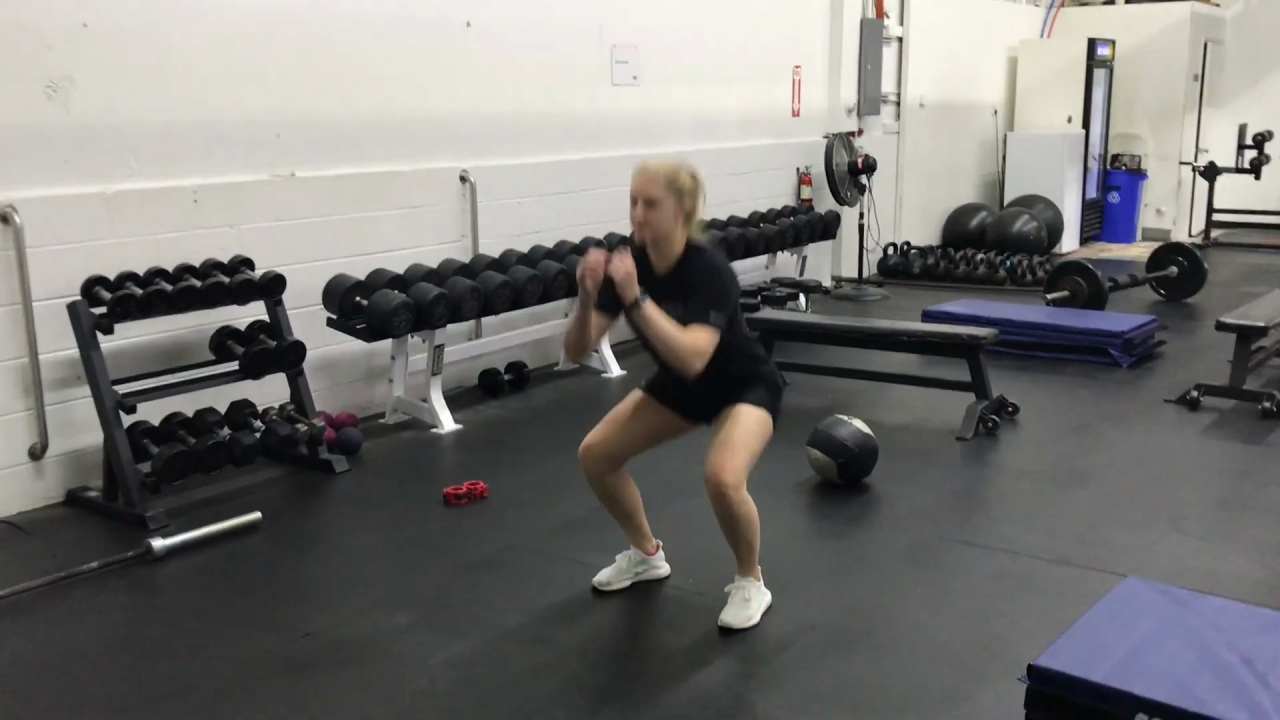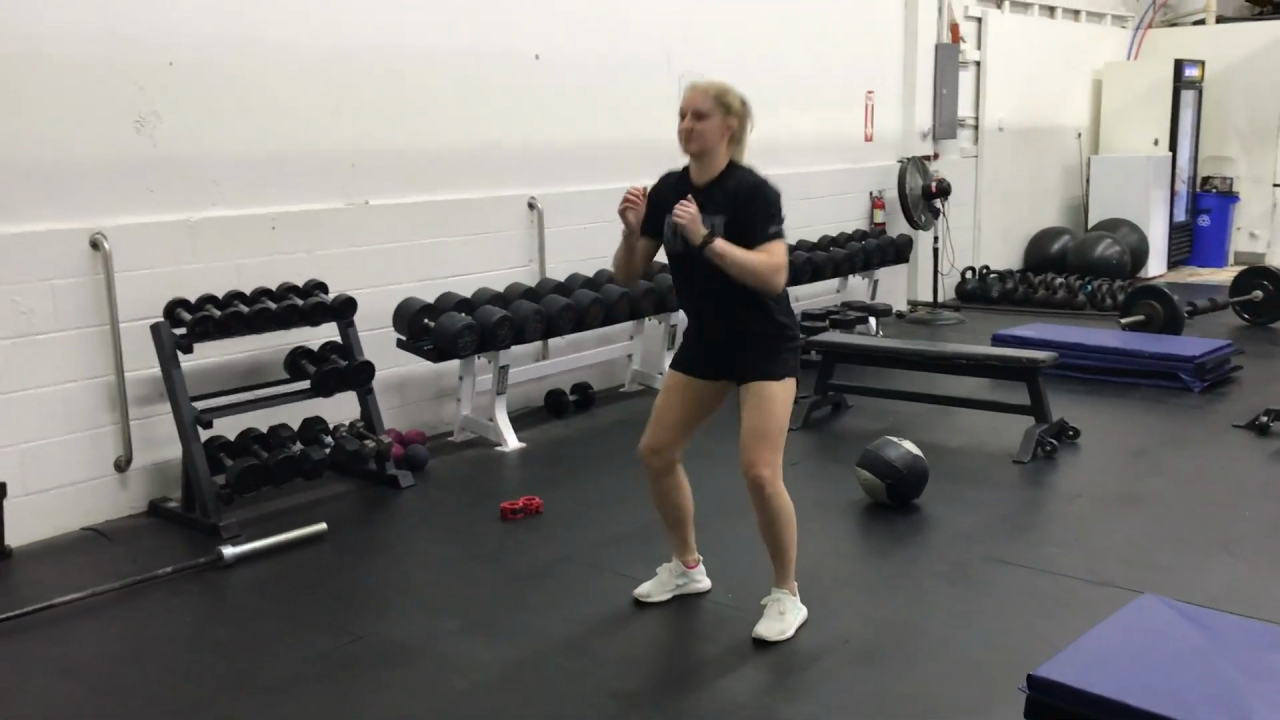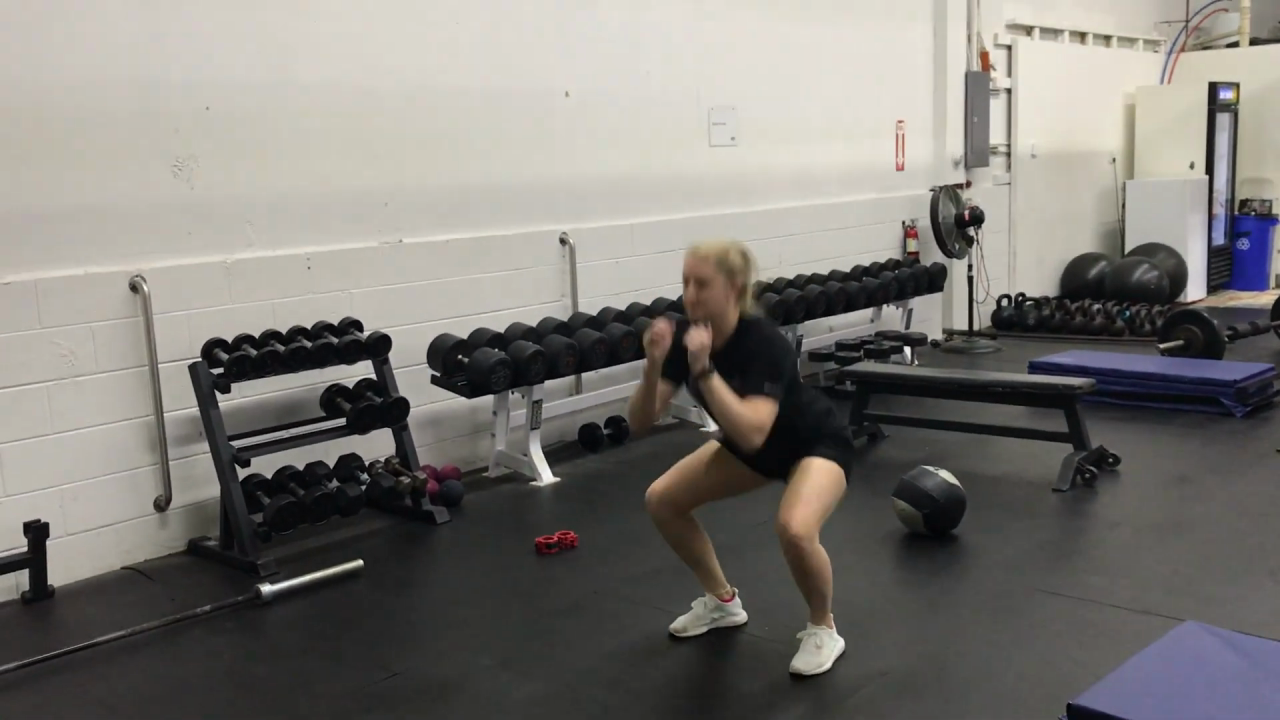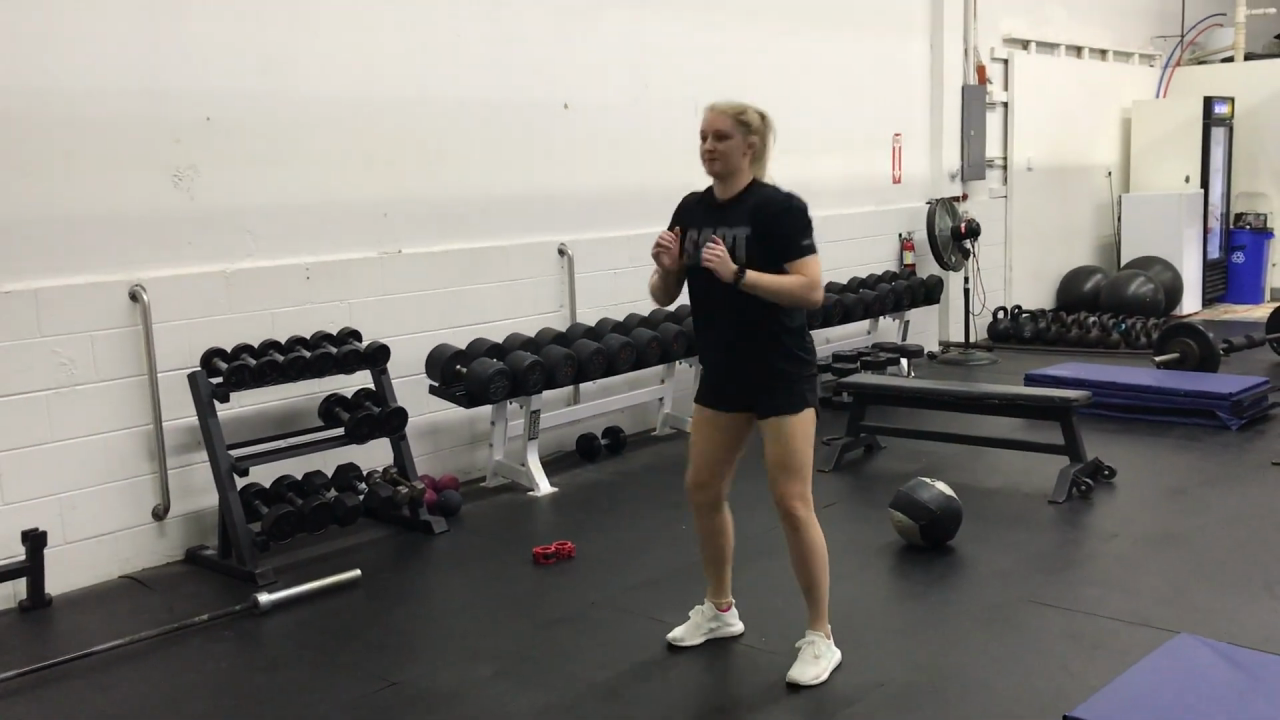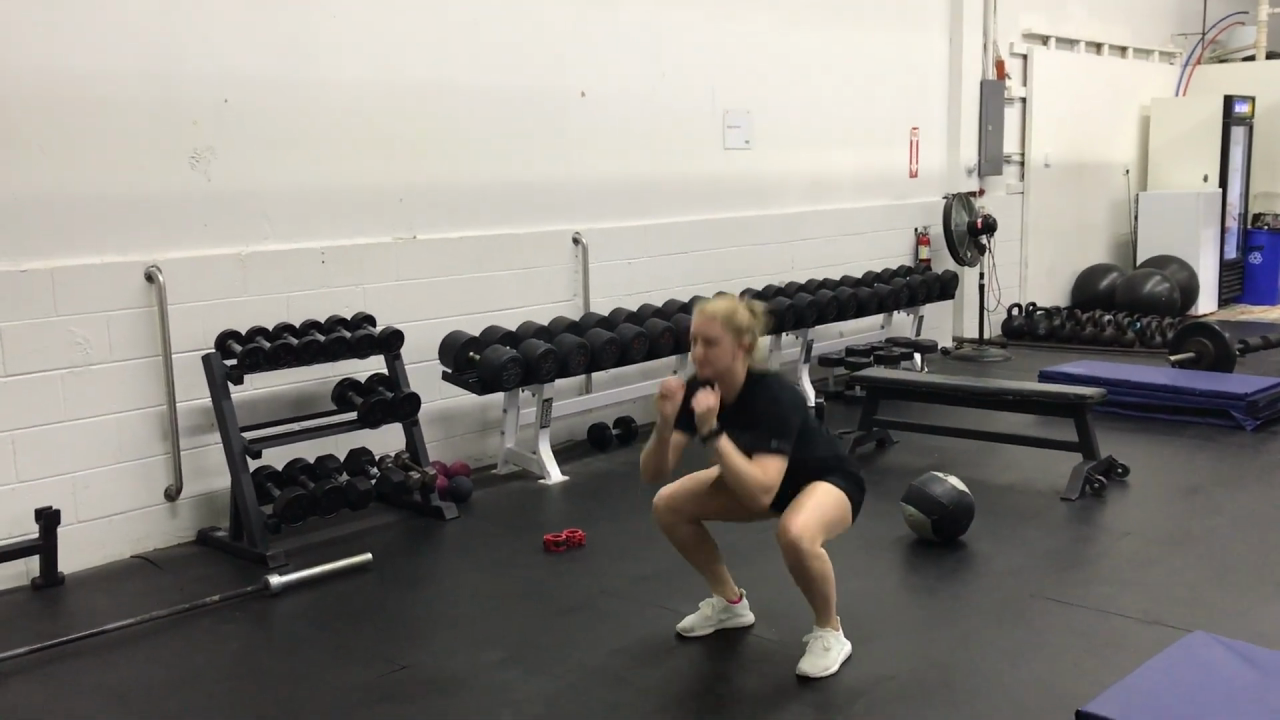
dt=1s
person 1, frame 1
left shoulder: (711, 271)
right shoulder: (625, 264)
left elbow: (691, 358)
right elbow: (576, 350)
left wrist: (636, 299)
right wrist: (588, 296)
left hip: (746, 388)
right hip: (675, 385)
left knee: (722, 477)
right knee: (594, 455)
left ankle: (750, 580)
right ankle: (646, 554)
person 1, frame 2
left shoulder: (752, 191)
right shoulder: (667, 189)
left elbow: (773, 274)
right elbow: (626, 277)
left wrist: (705, 237)
right wrist: (631, 228)
left hip: (765, 345)
right hip: (702, 343)
left knee: (759, 470)
right knee: (655, 455)
left ankle: (787, 596)
right ankle: (686, 568)
person 1, frame 3
left shoulder: (765, 343)
right shoulder: (685, 339)
left elbow: (750, 435)
right elbow: (640, 421)
left wrist: (705, 371)
right wrist: (653, 367)
left hip: (818, 446)
right hip: (745, 443)
left knee: (795, 529)
right knee: (661, 500)
left ankle: (822, 628)
right ankle: (722, 601)
person 1, frame 4
left shoulder: (778, 206)
right shoulder: (690, 209)
left elbow: (810, 290)
right elbow: (662, 297)
left wrist: (737, 273)
right wrist: (666, 265)
left hip: (782, 373)
right hip: (720, 373)
left knee: (791, 502)
right knee: (702, 492)
left ankle: (820, 638)
right ankle: (719, 611)
person 1, frame 5
left shoulder: (775, 396)
right shoulder: (698, 389)
left elbow: (761, 496)
right elbow: (653, 473)
left wrist: (713, 431)
right wrist: (665, 424)
left hip: (830, 483)
left knee: (795, 534)
right knee: (668, 507)
left ankle: (829, 632)
right ankle: (729, 603)
